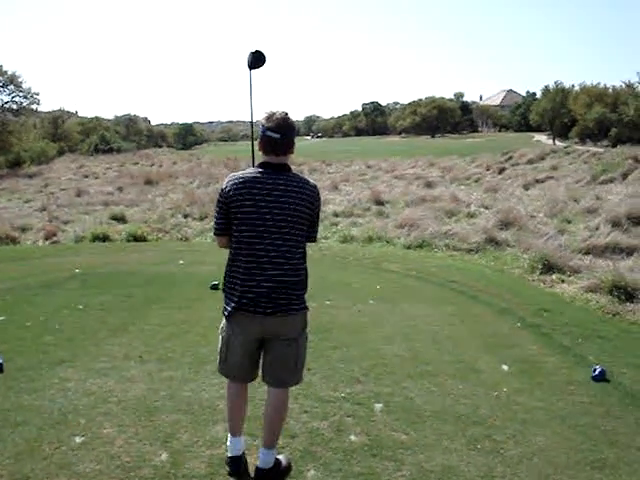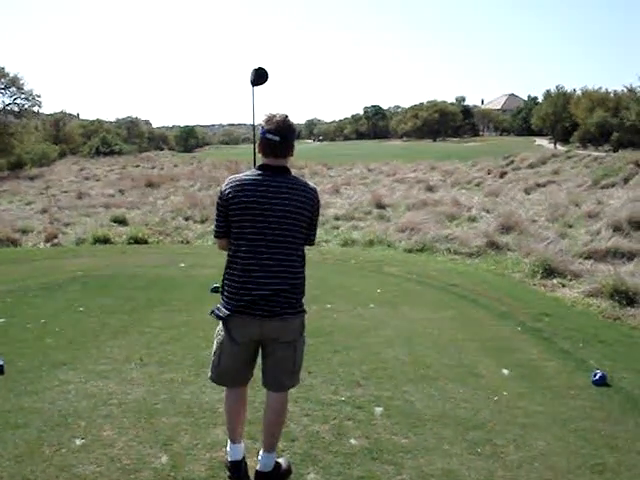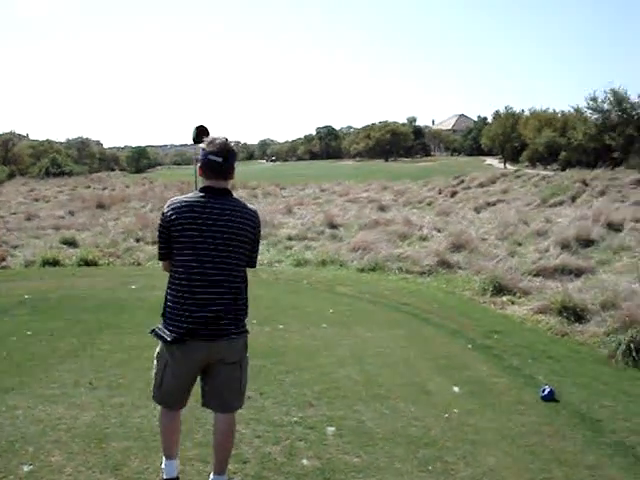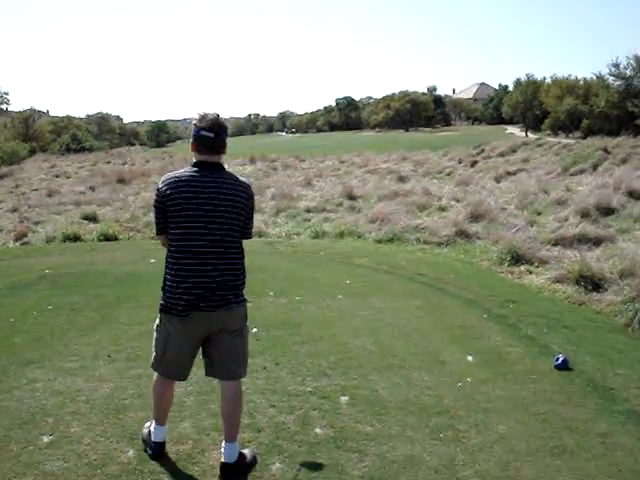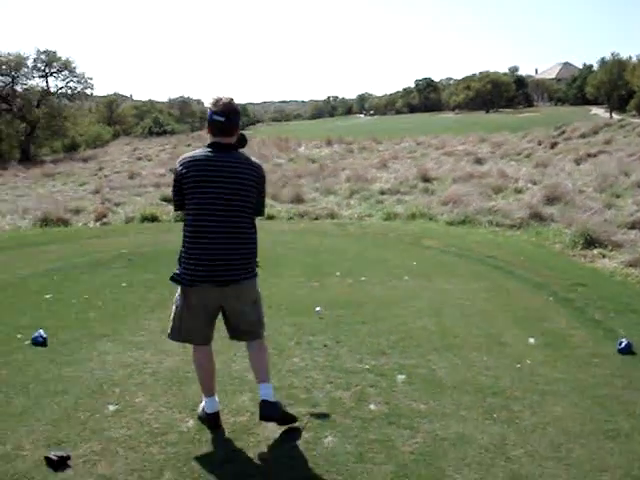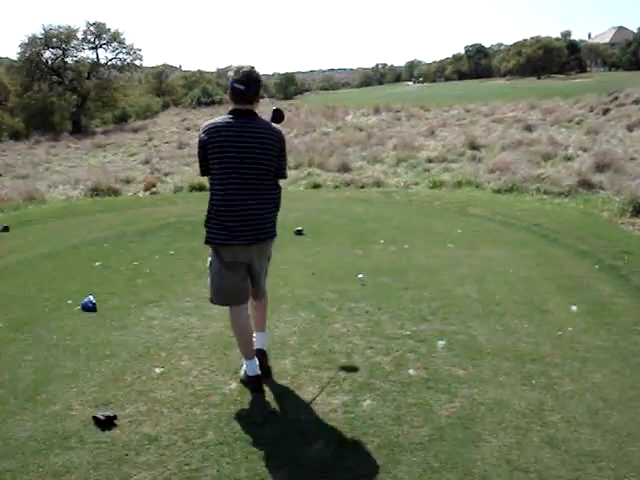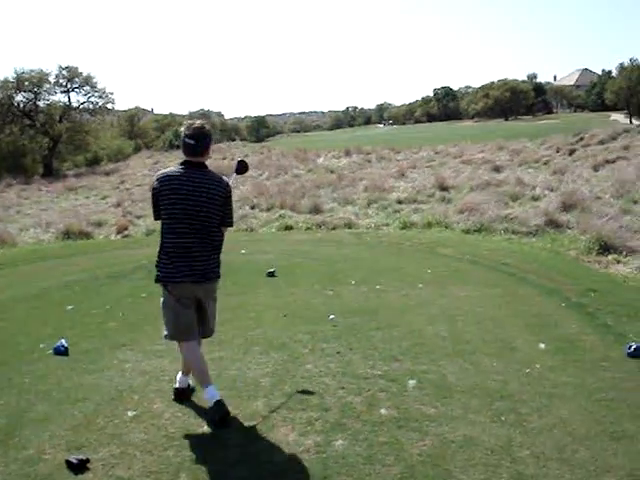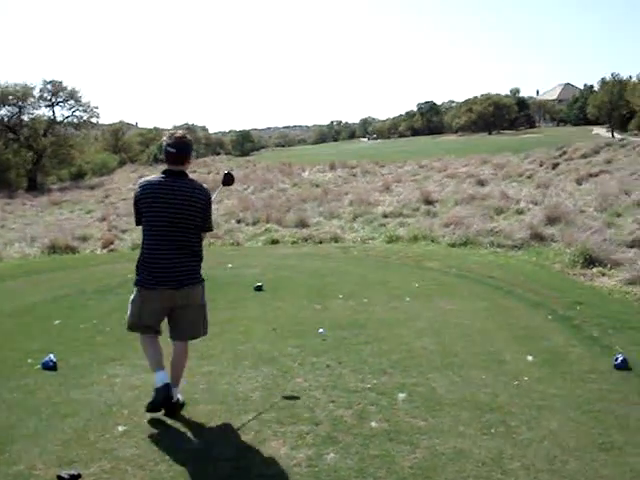
dt=0.3s
person 1, frame 1
left shoulder: (233, 185)
right shoulder: (308, 191)
left elbow: (222, 240)
right elbow: (306, 240)
left hip: (242, 301)
right hip: (288, 304)
left knee: (237, 379)
right knee: (278, 385)
person 1, frame 2
left shoulder: (233, 187)
right shoulder: (308, 194)
left elbow: (222, 243)
right elbow: (305, 243)
left hip: (239, 304)
right hip: (286, 308)
left knee: (235, 385)
right knee: (277, 389)
person 1, frame 3
left shoulder: (174, 208)
right shoulder: (249, 217)
left elbow: (166, 264)
right elbow: (246, 265)
left hip: (182, 327)
right hip: (229, 329)
left knee: (171, 405)
right knee: (225, 410)
person 1, frame 4
left shoulder: (169, 185)
right shoulder: (242, 190)
left elbow: (164, 239)
right elbow: (241, 238)
left hip: (180, 300)
right hip: (228, 301)
left knee: (166, 374)
right knee: (230, 379)
left ankle: (157, 436)
person 1, frame 5
left shoulder: (186, 164)
right shoulder: (254, 170)
left elbow: (182, 212)
right elbow: (255, 215)
left hip: (197, 271)
right hip: (241, 272)
left knee: (200, 342)
right knee: (254, 336)
left ankle: (210, 408)
right ankle: (267, 400)
person 1, frame 6
left shoulder: (210, 131)
right shoulder: (273, 134)
left elbow: (208, 175)
right elbow: (277, 181)
left hip: (225, 231)
right hip: (262, 229)
left knee: (236, 302)
right knee: (257, 291)
left ankle: (252, 369)
right ankle: (259, 346)
person 1, frame 7
left shoulder: (163, 179)
right shoulder: (221, 185)
left elbow: (161, 219)
right elbow: (223, 229)
left hip: (175, 272)
right hip: (208, 272)
left knee: (187, 339)
right knee: (196, 334)
left ankle: (215, 400)
right ankle: (184, 382)
person 1, frame 8
left shoulder: (144, 187)
right shoulder: (201, 193)
left elbow: (142, 225)
right elbow: (202, 234)
left hip: (151, 276)
right hip: (188, 277)
left knee: (146, 330)
right knee: (181, 338)
left ankle: (161, 381)
right ankle: (172, 395)
